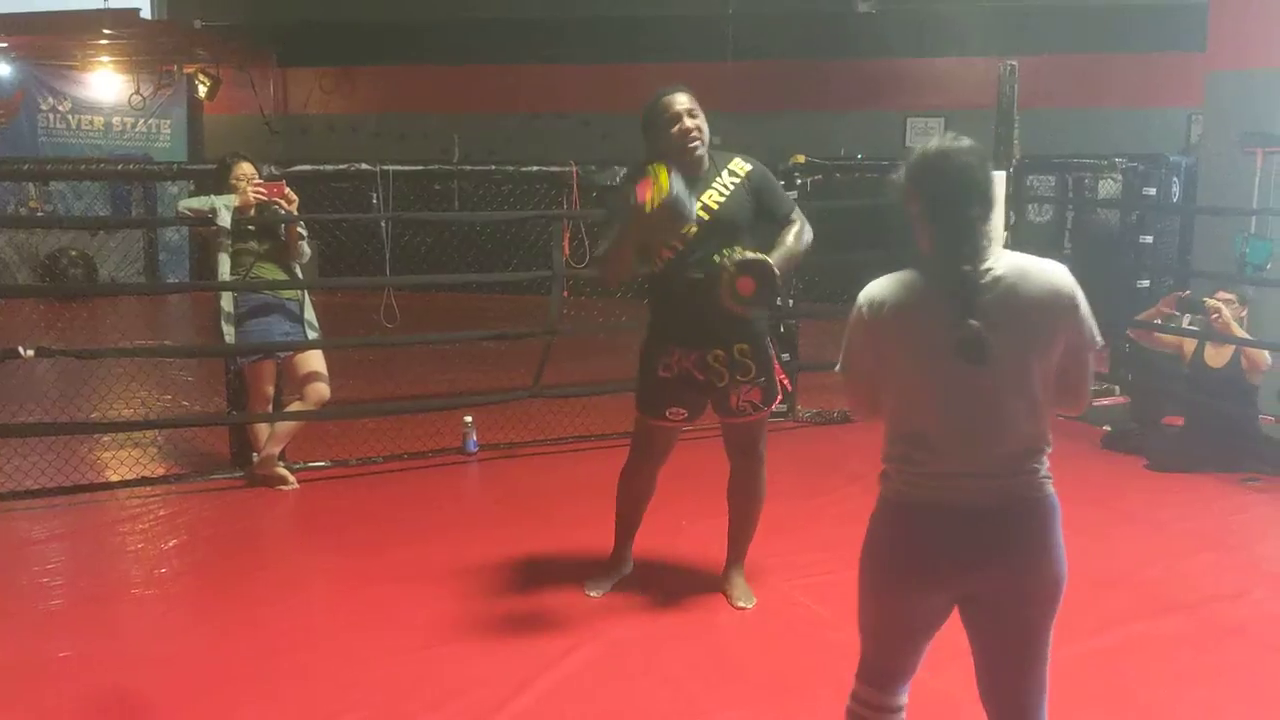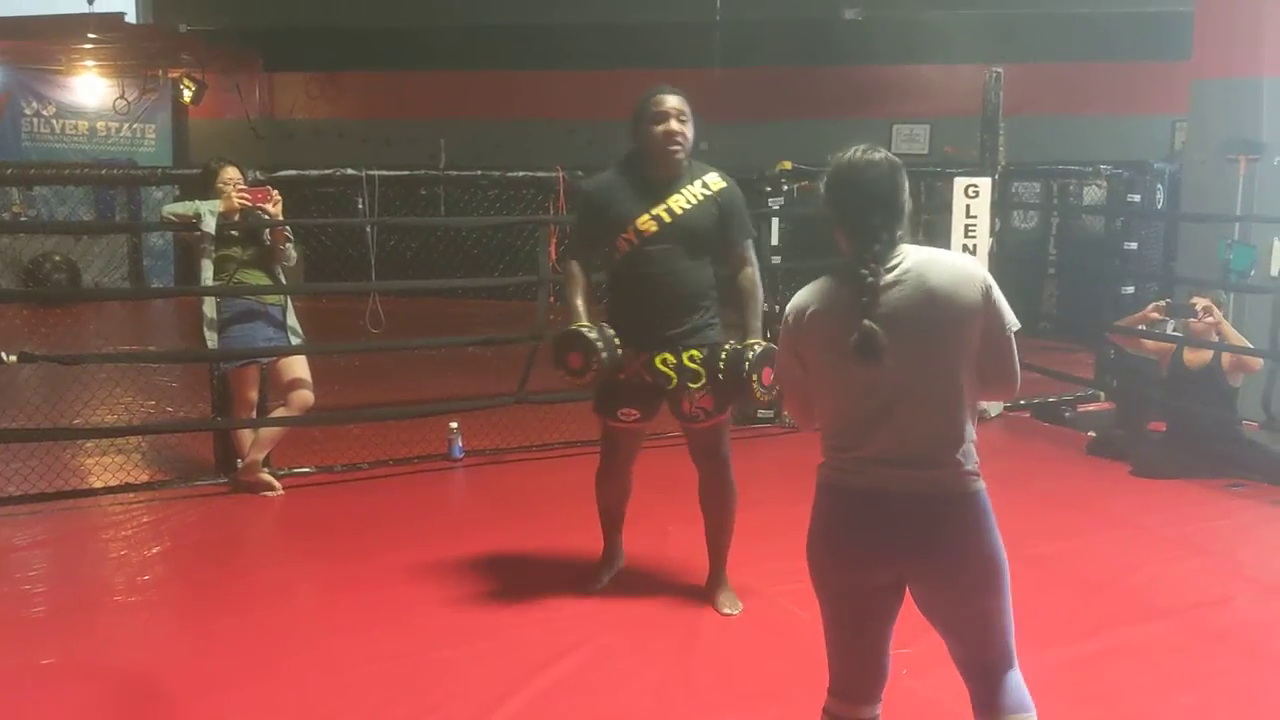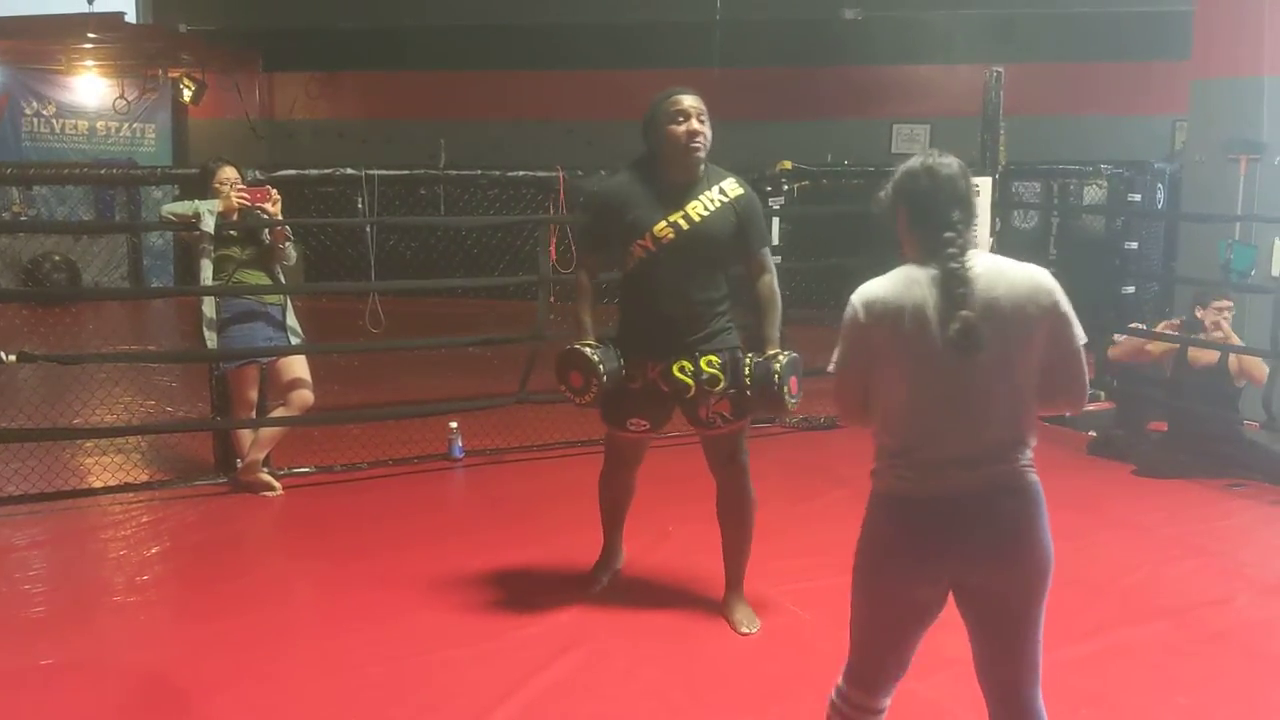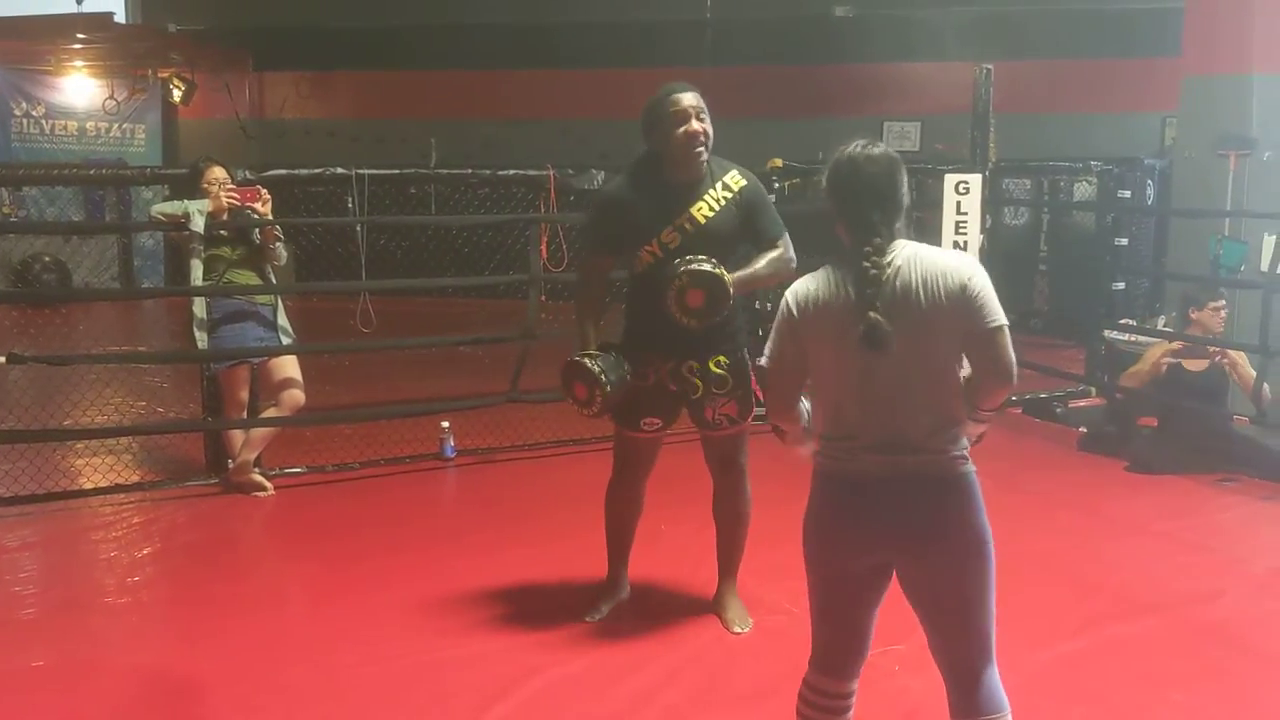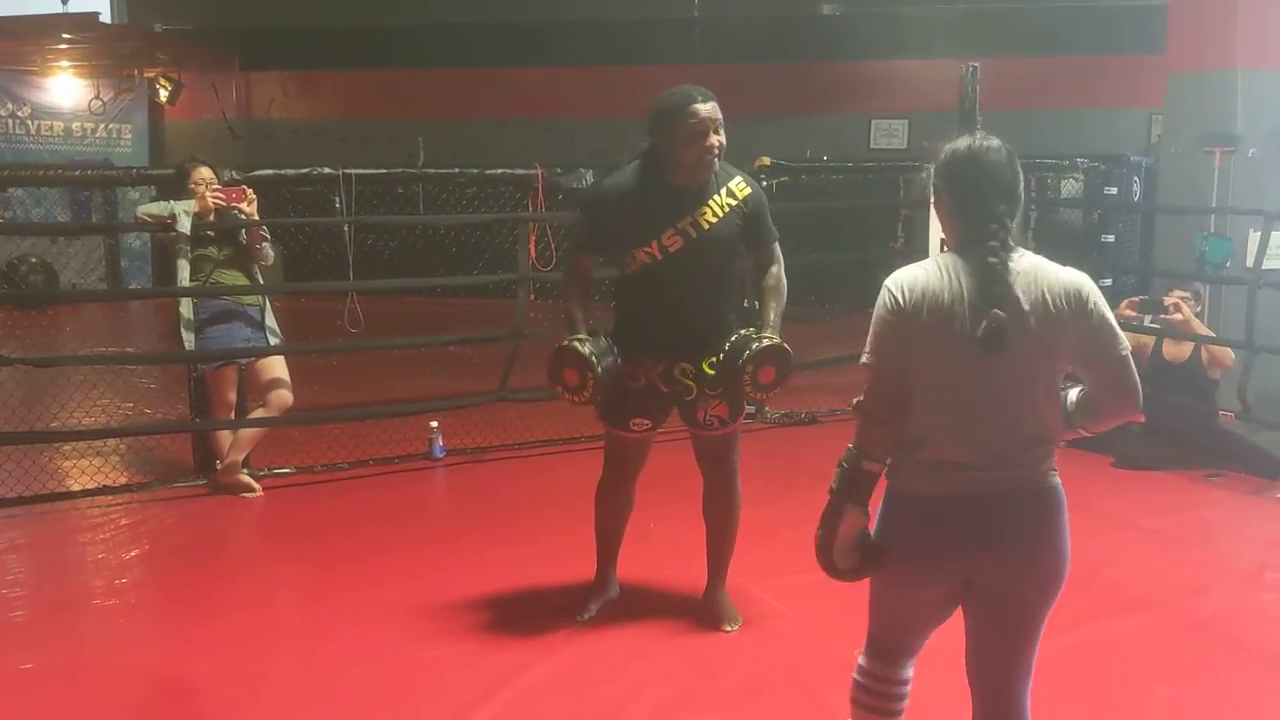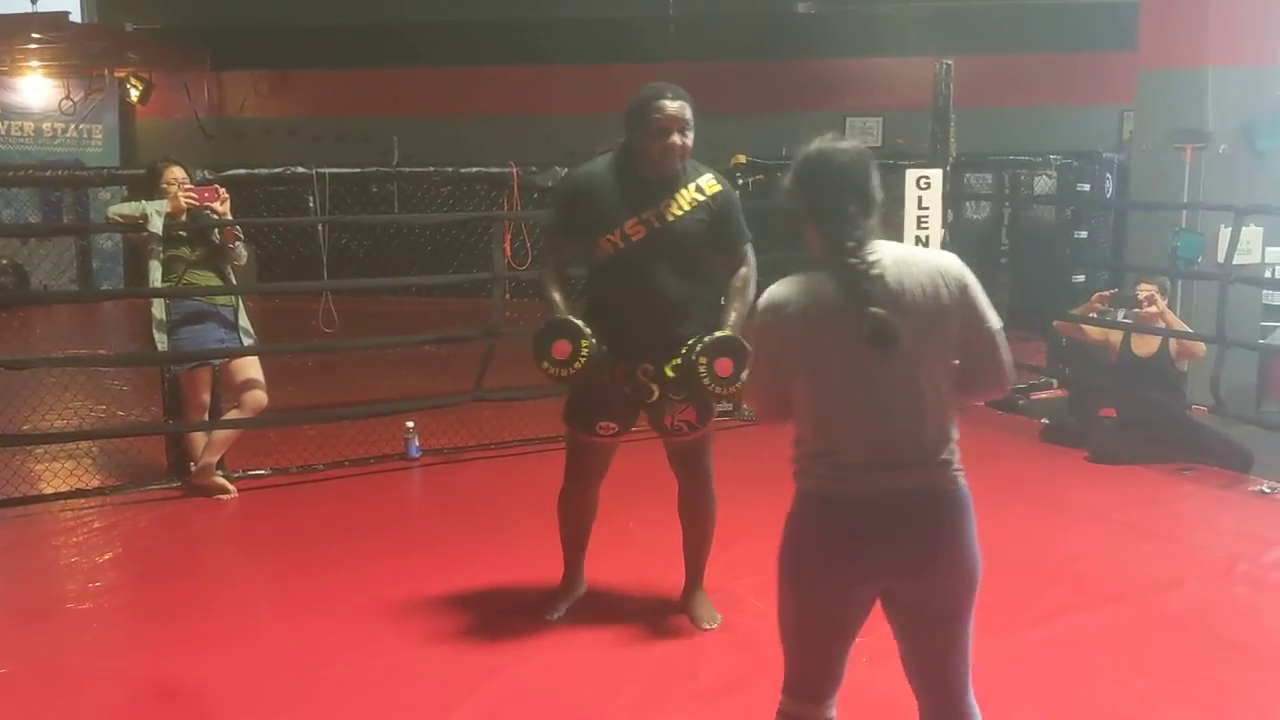
dt=0.7s
person 1, frame 1
left shoulder: (881, 301)
right shoulder: (1054, 285)
left elbow: (865, 404)
right elbow: (1074, 398)
left hip: (914, 527)
right hip: (1020, 526)
person 1, frame 2
left shoulder: (807, 308)
right shoulder: (967, 278)
left elbow: (803, 414)
right elbow: (1004, 383)
left hip: (850, 516)
right hip: (950, 512)
right knee: (995, 673)
person 1, frame 3
left shoulder: (874, 301)
right shoulder: (1033, 286)
left elbow: (853, 409)
right elbow: (1069, 392)
left hip: (906, 518)
right hip: (1007, 514)
person 1, frame 4
left shoulder: (805, 295)
right shoulder: (956, 271)
left elbow: (780, 407)
right elbow: (999, 376)
right wrist: (967, 422)
left hip: (843, 501)
right hip: (940, 498)
left knee: (834, 664)
right knee: (973, 669)
person 1, frame 5
left shoulder: (908, 288)
right shoulder: (1071, 289)
left elbow: (882, 413)
right elbow: (1122, 397)
left wrist: (853, 495)
left hip: (924, 515)
right hip: (1026, 517)
left knee: (890, 647)
person 1, frame 6
left shoulder: (782, 304)
right shoulder: (945, 273)
left elbow: (769, 408)
right elbow: (993, 377)
left hip: (830, 522)
right hip: (934, 515)
person 2, frame 1
left shoulder: (746, 173)
left elbow: (798, 227)
right elbow: (610, 267)
left wrist: (772, 263)
right wrist: (638, 224)
left hip: (743, 344)
right hip: (673, 347)
left knee: (748, 455)
right knee: (646, 454)
left ankle: (734, 567)
right ankle: (620, 557)
person 2, frame 2
left shoulder: (719, 189)
right shoulder: (604, 190)
left elbow: (744, 265)
right elbow: (579, 259)
left wrist: (754, 336)
right wrist: (580, 319)
left hip: (698, 345)
right hip: (627, 347)
left knee: (714, 461)
right knee: (616, 457)
left ankle: (718, 576)
right ankle: (612, 551)
person 2, frame 3
left shoulder: (736, 195)
right shoulder: (617, 194)
left elbow: (762, 273)
right elbow: (588, 269)
left wrist: (772, 347)
right wrist: (587, 340)
left hip: (714, 353)
right hip: (640, 354)
left knee: (733, 469)
right knee: (621, 462)
left ankle: (734, 590)
right ankle: (611, 549)
person 2, frame 4
left shoulder: (740, 185)
right shoulder: (620, 197)
left elbow: (785, 256)
right elbow: (594, 275)
left wrist: (731, 281)
right wrist: (590, 346)
left hip: (720, 353)
right hip: (647, 355)
left knee: (730, 469)
right knee: (629, 470)
left ankle: (727, 588)
right ankle: (616, 580)
person 2, frame 5
left shoulder: (742, 192)
right shoulder: (617, 194)
left elbow: (770, 264)
right elbow: (579, 267)
left wrist: (769, 331)
right wrist: (578, 331)
left hip: (714, 355)
right hip: (639, 355)
left knee: (721, 469)
right knee: (619, 469)
left ankle: (716, 587)
right ankle: (605, 577)
person 2, frame 6
left shoulder: (713, 191)
right shoulder: (589, 184)
left elbow: (741, 265)
right elbow: (557, 253)
left wrist: (727, 330)
right wrist: (559, 309)
left hip: (681, 356)
right hip: (606, 354)
left knee: (695, 473)
right knee: (582, 474)
left ankle: (694, 587)
right ankle: (572, 578)
person 3, frame 1
left shoulder: (273, 216)
right shoulder: (223, 222)
left elbow: (301, 256)
right elbow: (184, 207)
left wrist: (292, 218)
right wrist: (236, 203)
left hip: (294, 311)
right hip: (255, 311)
left knee: (318, 392)
right knee: (262, 397)
left ankle: (266, 459)
right ankle: (267, 461)
person 3, frame 2
right shoulder: (207, 226)
left elbow: (287, 258)
right elbow: (168, 212)
left wrist: (277, 220)
right wrist: (220, 208)
left hip: (277, 315)
right hip: (239, 315)
left knee: (302, 397)
right knee: (246, 402)
left ankle: (251, 465)
right ankle: (251, 469)
person 3, frame 3
right shoulder: (206, 226)
left elbow: (287, 258)
right elbow: (167, 211)
left wrist: (276, 219)
right wrist: (219, 207)
left hip: (277, 315)
right hip: (238, 316)
left knee: (302, 396)
right knee: (246, 403)
left ankle: (251, 464)
right ankle: (251, 468)
person 3, frame 4
left shoulder: (246, 222)
right shoulder: (196, 226)
left elbow: (278, 258)
right elbow: (156, 212)
left wrist: (267, 220)
right wrist: (208, 208)
left hip: (267, 315)
right hip: (229, 316)
left knee: (293, 397)
right knee: (237, 403)
left ankle: (242, 465)
right ankle: (242, 469)
person 3, frame 5
left shoulder: (232, 222)
right shoulder: (182, 227)
left elbow: (265, 257)
right elbow: (142, 212)
left wrist: (253, 219)
right wrist: (194, 208)
left hip: (255, 316)
right hip: (216, 316)
left knee: (281, 397)
right knee: (224, 404)
left ankle: (230, 466)
right ankle: (231, 471)
person 3, frame 6
left shoulder: (205, 222)
right shoulder: (155, 228)
left elbow: (238, 258)
right elbow: (113, 213)
left wrist: (226, 218)
right wrist: (166, 208)
left hip: (228, 316)
right hip: (189, 317)
left knee: (255, 398)
right knee: (198, 405)
left ankle: (204, 468)
right ankle: (205, 472)
person 4, frame 1
left shoulder: (1246, 351)
right shoulder: (1190, 343)
left elbow: (1263, 364)
right elbow: (1135, 330)
left wrist: (1229, 322)
right wrist: (1158, 312)
left hip: (1242, 444)
right hip: (1195, 439)
right knee: (1158, 452)
person 4, frame 2
left shoulder: (1228, 355)
right shoulder: (1169, 348)
left elbow: (1256, 365)
right elbow: (1115, 335)
left wrist: (1221, 323)
right wrist: (1144, 317)
left hip: (1224, 444)
right hip: (1177, 443)
left knee: (1272, 466)
person 4, frame 3
left shoulder: (1235, 356)
right shoulder: (1173, 349)
left elbow: (1265, 380)
right elbow: (1114, 354)
left wrist: (1230, 337)
right wrist: (1154, 336)
left hip: (1228, 444)
right hip: (1181, 442)
right knee: (1145, 458)
person 4, frame 4
left shoulder: (1227, 354)
right shoulder: (1163, 349)
left elbow: (1263, 400)
right elbow: (1122, 389)
left wrist: (1235, 364)
right wrist: (1156, 363)
left hip: (1219, 438)
right hip: (1173, 439)
right knee: (1141, 453)
person 4, frame 5
left shoulder: (1206, 347)
right shoulder: (1148, 341)
left elbow: (1228, 362)
left wrist: (1190, 320)
right wrist: (1118, 316)
left hip: (1203, 435)
right hip: (1157, 433)
right knee: (1124, 449)
person 4, frame 6
left shoulder: (1174, 339)
right shoulder: (1116, 334)
left elbow: (1199, 352)
right elbow: (1062, 326)
left wrist: (1164, 312)
right wrist: (1090, 307)
left hip: (1175, 427)
right hip: (1130, 427)
left knee: (1240, 458)
right knee: (1098, 443)
right ankle: (1182, 457)
